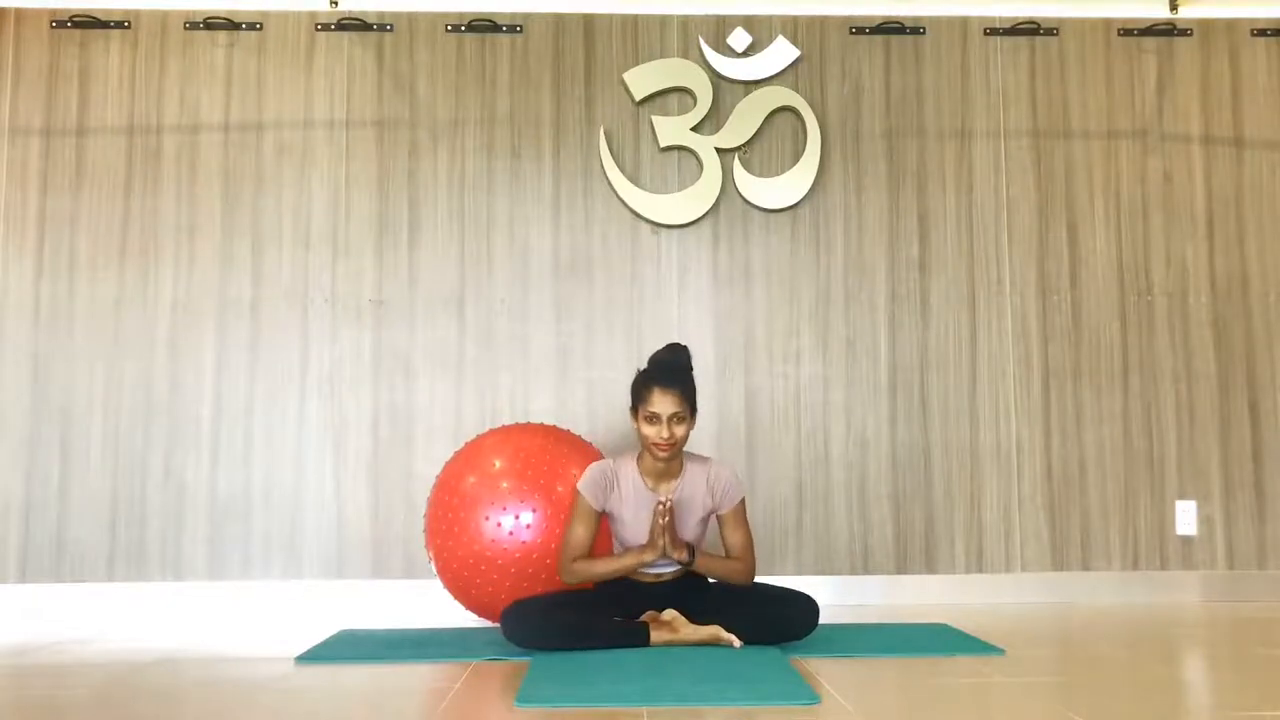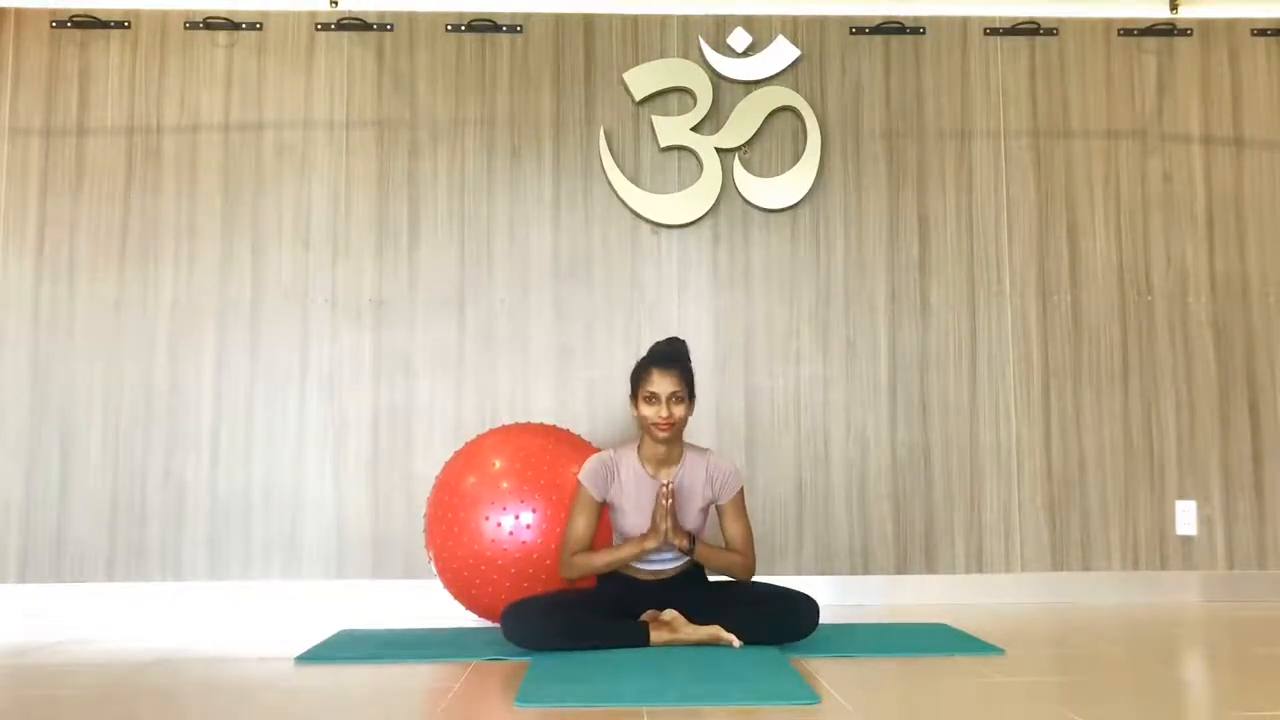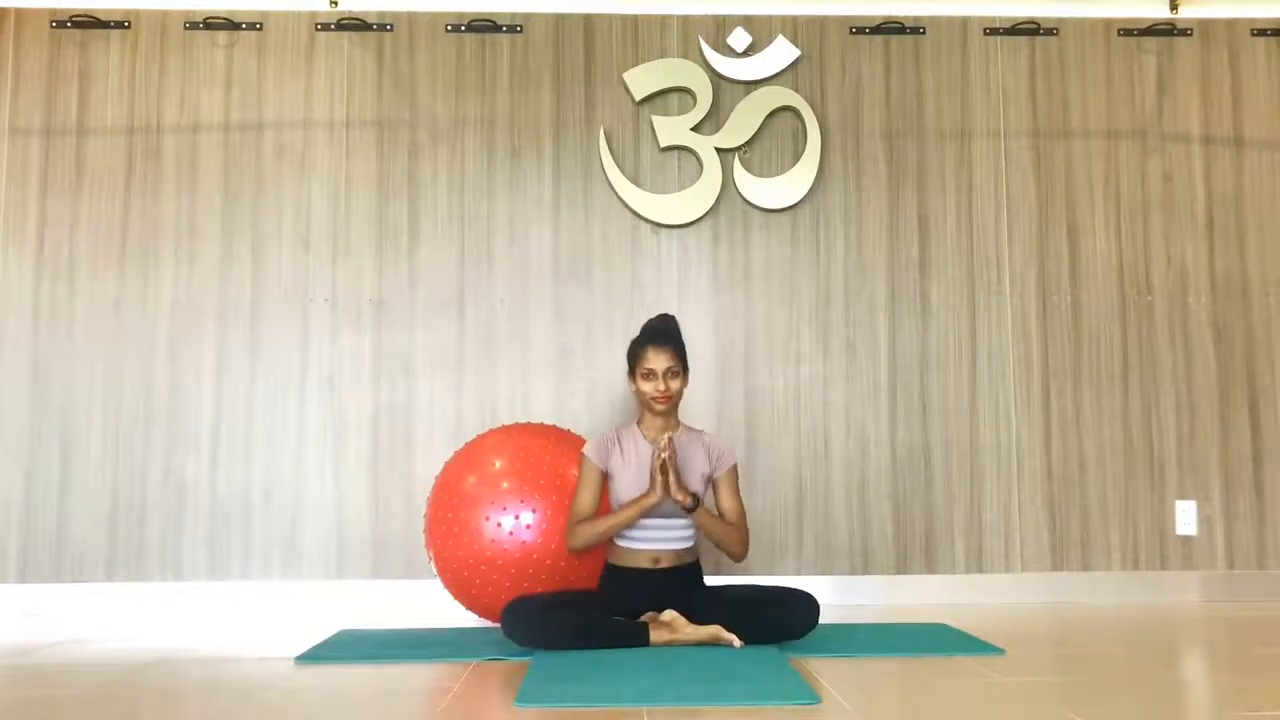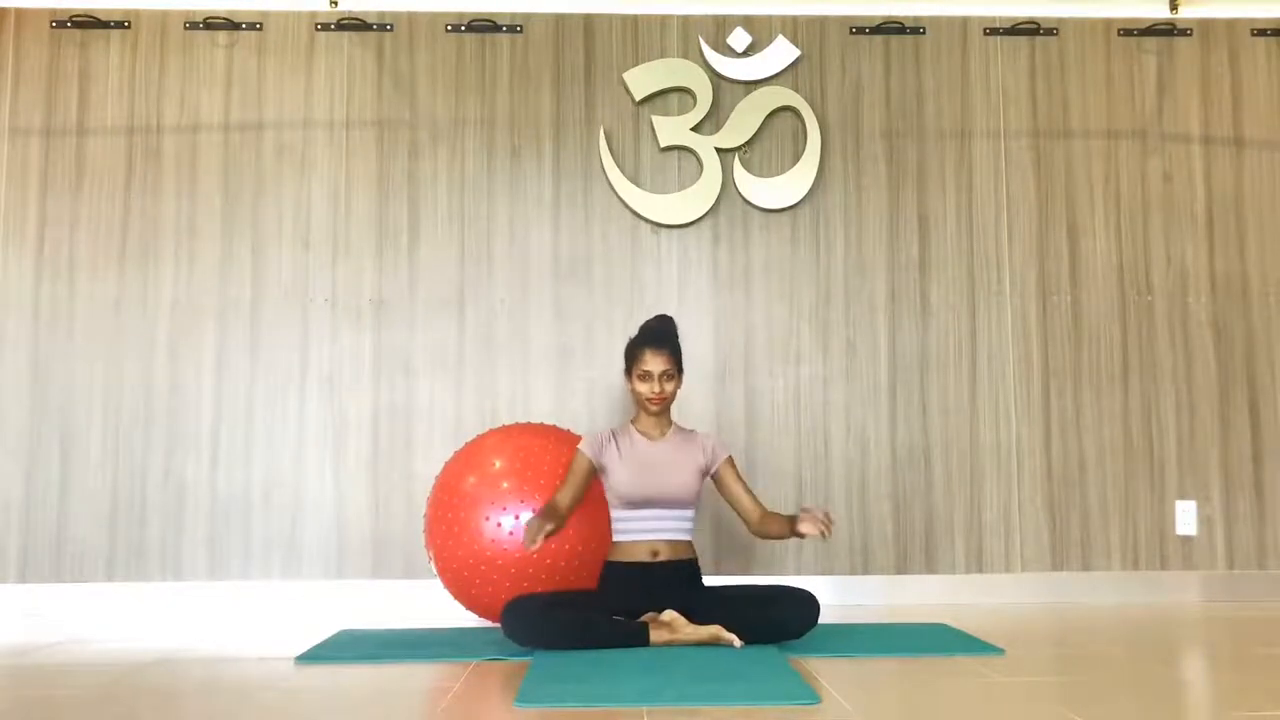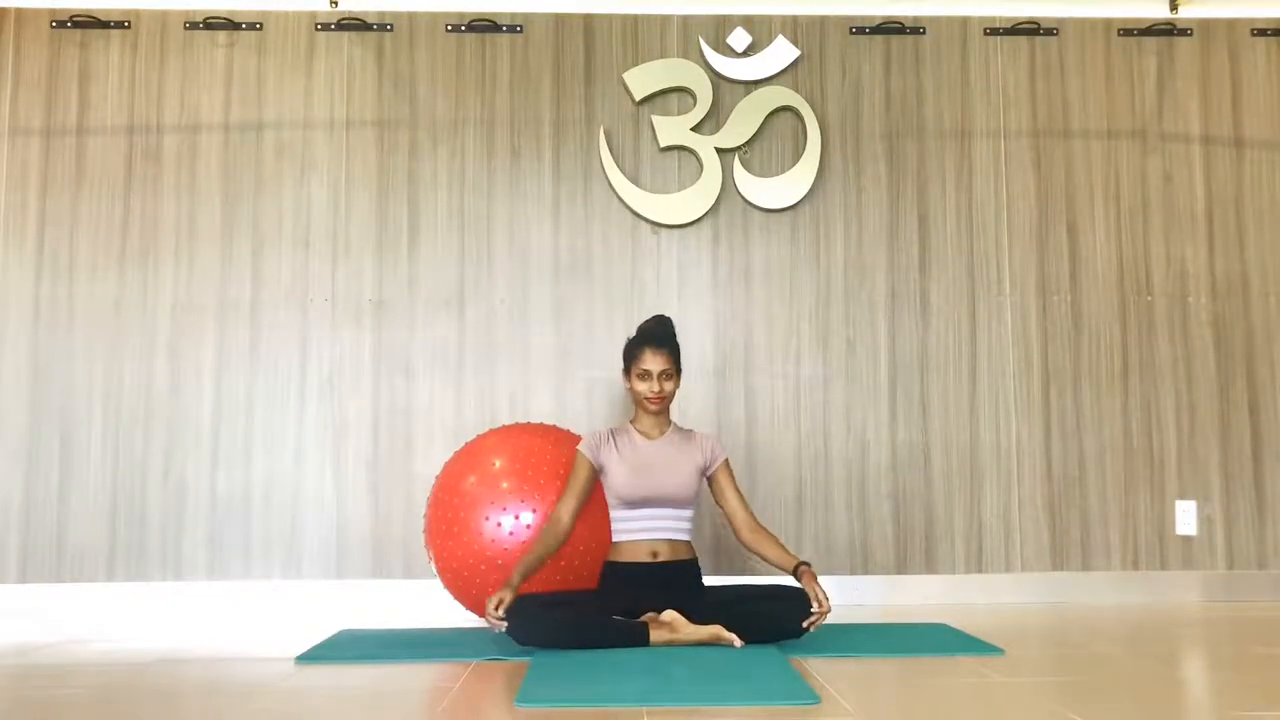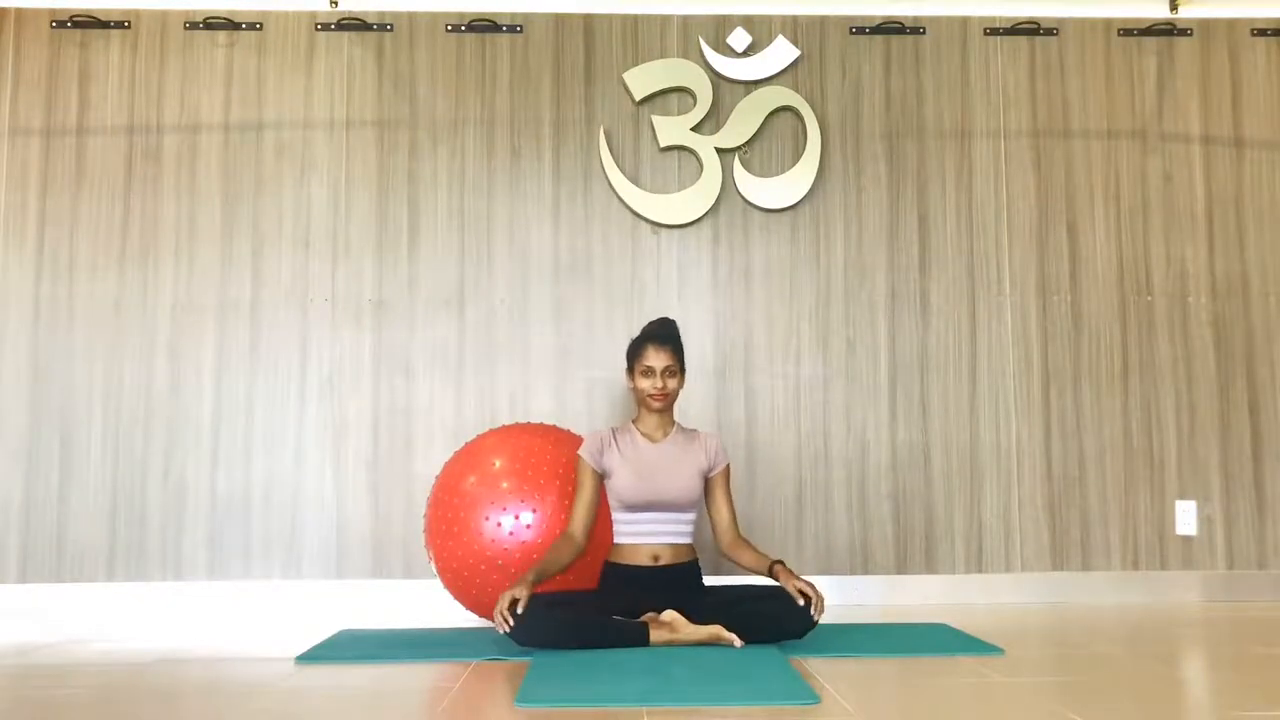
dt=0.5s
person 1, frame 1
left shoulder: (718, 478)
right shoulder: (603, 476)
left elbow: (744, 571)
right elbow: (570, 569)
left wrist: (683, 552)
right wrist: (646, 552)
left hip: (689, 593)
right hip: (621, 595)
left knee: (801, 611)
right knee: (518, 620)
left ankle: (643, 628)
right ankle: (669, 632)
person 1, frame 2
left shoulder: (716, 470)
right shoulder: (604, 467)
left elbow: (744, 566)
right elbow: (571, 565)
left wrist: (683, 539)
right wrist: (649, 540)
left hip: (689, 591)
right hip: (621, 593)
left knee: (802, 612)
right knee: (518, 620)
right ankle: (667, 633)
person 1, frame 3
left shoulder: (712, 449)
right shoulder: (605, 446)
left elbow: (738, 547)
right elbow: (576, 538)
left wrist: (685, 497)
right wrist: (651, 495)
left hip: (687, 589)
right hip: (620, 589)
left knee: (801, 609)
right knee: (519, 617)
left ankle: (648, 626)
right ankle: (669, 632)
person 1, frame 4
left shoulder: (704, 447)
right shoulder: (602, 444)
left elbow: (757, 518)
right elbow: (558, 507)
left wrist: (796, 523)
right wrist: (540, 522)
left hip: (686, 587)
right hip: (620, 587)
left knee: (802, 607)
right knee: (519, 616)
left ankle: (640, 628)
right ankle: (668, 633)
person 1, frame 5
left shoulder: (703, 447)
right shoulder: (600, 445)
left elbow: (747, 526)
right elbow: (561, 521)
left wrist: (801, 569)
right wrist: (514, 581)
left hip: (686, 586)
right hip: (619, 587)
left knee: (797, 606)
right knee: (521, 616)
left ankle: (645, 628)
right ankle: (670, 633)
person 1, frame 6
left shoulder: (707, 447)
right shoulder: (601, 445)
left elbow: (728, 538)
right elbow: (575, 535)
left wrist: (778, 570)
right wrist: (529, 579)
left hip: (686, 588)
right hip: (620, 588)
left knee: (797, 610)
right knee: (523, 618)
left ankle: (634, 628)
right ankle: (673, 633)
